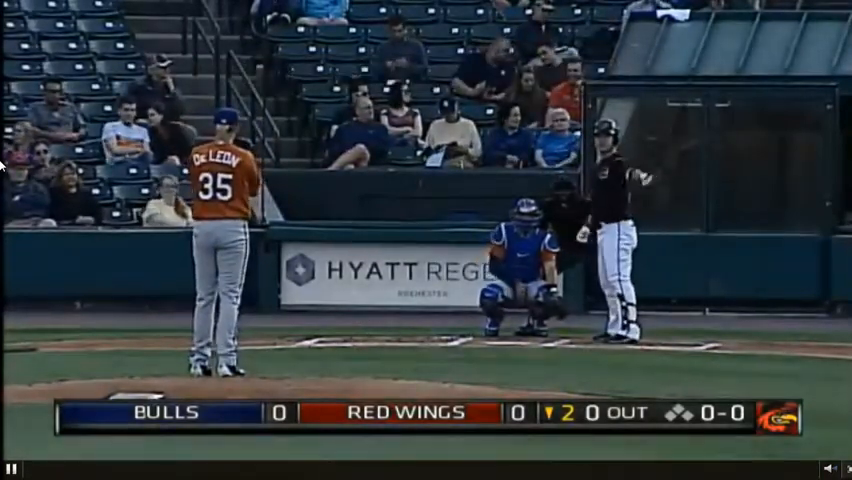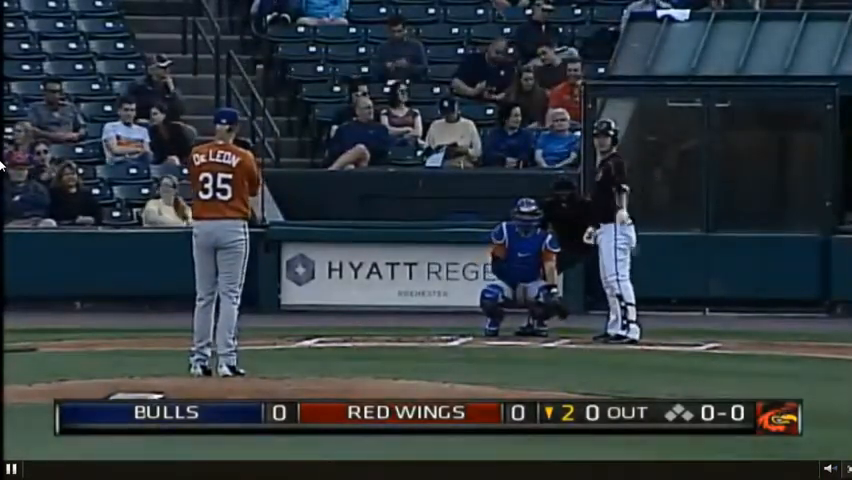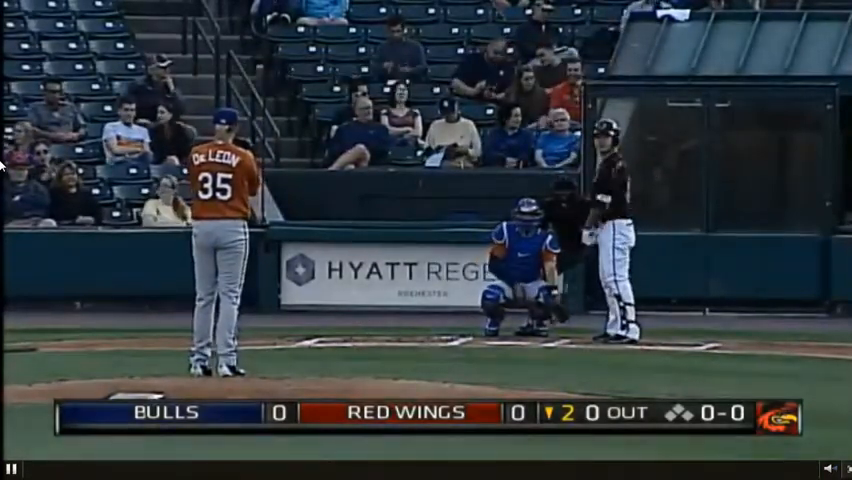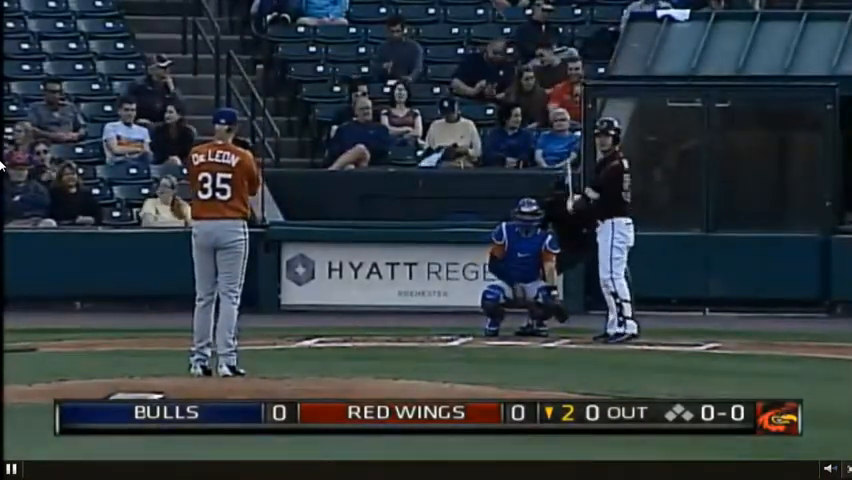
dt=0.2s
person 1, frame 1
left shoulder: (196, 155)
right shoulder: (244, 158)
right elbow: (254, 190)
left hip: (202, 227)
right hip: (232, 228)
left knee: (204, 295)
right knee: (229, 295)
left ankle: (199, 359)
right ankle: (226, 360)
person 1, frame 2
left shoulder: (196, 155)
right shoulder: (244, 157)
right elbow: (254, 190)
left hip: (202, 227)
right hip: (232, 228)
left knee: (204, 295)
right knee: (229, 295)
left ankle: (199, 359)
right ankle: (226, 360)
person 1, frame 3
left shoulder: (196, 155)
right shoulder: (243, 157)
right elbow: (254, 189)
left hip: (202, 227)
right hip: (232, 227)
left knee: (204, 295)
right knee: (229, 295)
left ankle: (199, 359)
right ankle: (226, 360)
person 1, frame 4
left shoulder: (195, 155)
right shoulder: (243, 157)
right elbow: (253, 189)
left hip: (201, 227)
right hip: (232, 227)
left knee: (204, 295)
right knee: (229, 295)
left ankle: (199, 359)
right ankle: (226, 360)
person 2, frame 1
left shoulder: (617, 163)
right shoulder: (600, 166)
left elbow: (630, 173)
left wrist: (641, 177)
right wrist: (587, 225)
left hip: (618, 228)
right hip: (604, 229)
left knee: (619, 278)
right knee: (607, 282)
left ankle: (630, 329)
right ankle: (615, 328)
person 2, frame 2
left shoulder: (614, 163)
right shoulder: (603, 164)
left elbow: (621, 188)
left wrist: (622, 209)
right wrist: (594, 226)
left hip: (616, 228)
right hip: (606, 228)
left knee: (618, 278)
right knee: (608, 281)
left ankle: (630, 329)
right ankle: (616, 328)
person 2, frame 3
left shoulder: (612, 164)
right shoulder: (606, 164)
left elbow: (603, 200)
left wrist: (588, 226)
right wrist: (594, 226)
left hip: (615, 226)
right hip: (609, 228)
left knee: (617, 278)
right knee: (608, 280)
left ankle: (629, 329)
right ankle: (615, 328)
person 2, frame 4
left shoulder: (611, 163)
right shoulder: (615, 162)
left elbow: (594, 193)
left wrist: (575, 202)
right wrist: (581, 199)
left hip: (614, 224)
right hip: (612, 225)
left knee: (613, 276)
right knee: (608, 278)
left ankle: (627, 326)
right ankle: (615, 328)
person 3, frame 1
left shoulder: (545, 238)
right shoulder: (503, 232)
left elbow: (550, 266)
right elbow: (494, 265)
left wrist: (553, 291)
right wrist: (515, 283)
left hip: (532, 284)
right hip: (508, 283)
left knee: (550, 299)
right knee: (488, 296)
left ankle: (536, 324)
right ankle: (493, 323)
person 3, frame 2
left shoulder: (545, 238)
right shoulder: (504, 231)
left elbow: (550, 266)
right elbow: (497, 265)
left wrist: (554, 292)
right wrist: (515, 285)
left hip: (532, 284)
right hip: (508, 284)
left knee: (551, 299)
right knee: (488, 297)
left ankle: (536, 324)
right ankle: (493, 323)
person 3, frame 3
left shoulder: (545, 239)
right shoulder: (504, 231)
left elbow: (550, 267)
right elbow: (494, 265)
left wrist: (554, 293)
right wrist: (513, 284)
left hip: (532, 284)
right hip: (508, 283)
left knee: (550, 299)
right knee: (489, 298)
left ankle: (536, 323)
right ankle: (494, 323)
person 3, frame 4
left shoulder: (545, 239)
right shoulder: (504, 232)
left elbow: (550, 267)
right elbow: (494, 264)
left wrist: (554, 293)
right wrist: (513, 283)
left hip: (532, 284)
right hip: (508, 283)
left knee: (549, 299)
right knee: (489, 298)
left ankle: (536, 324)
right ankle: (494, 323)
